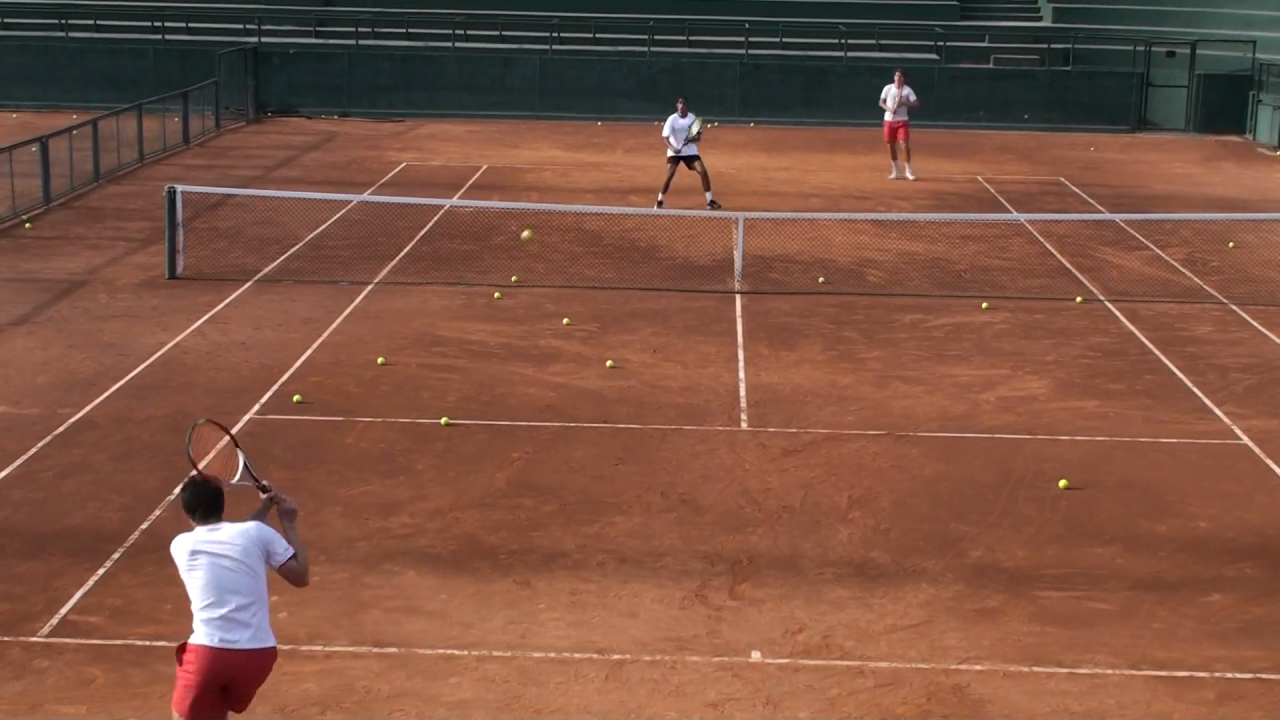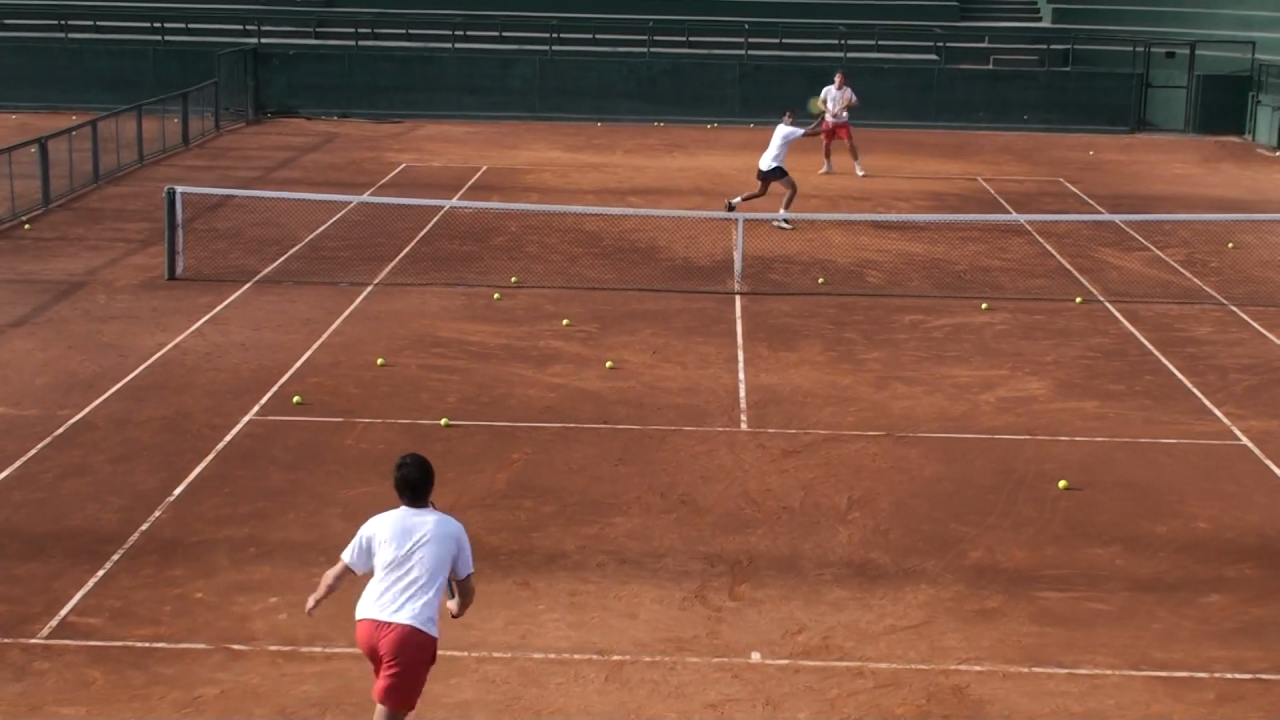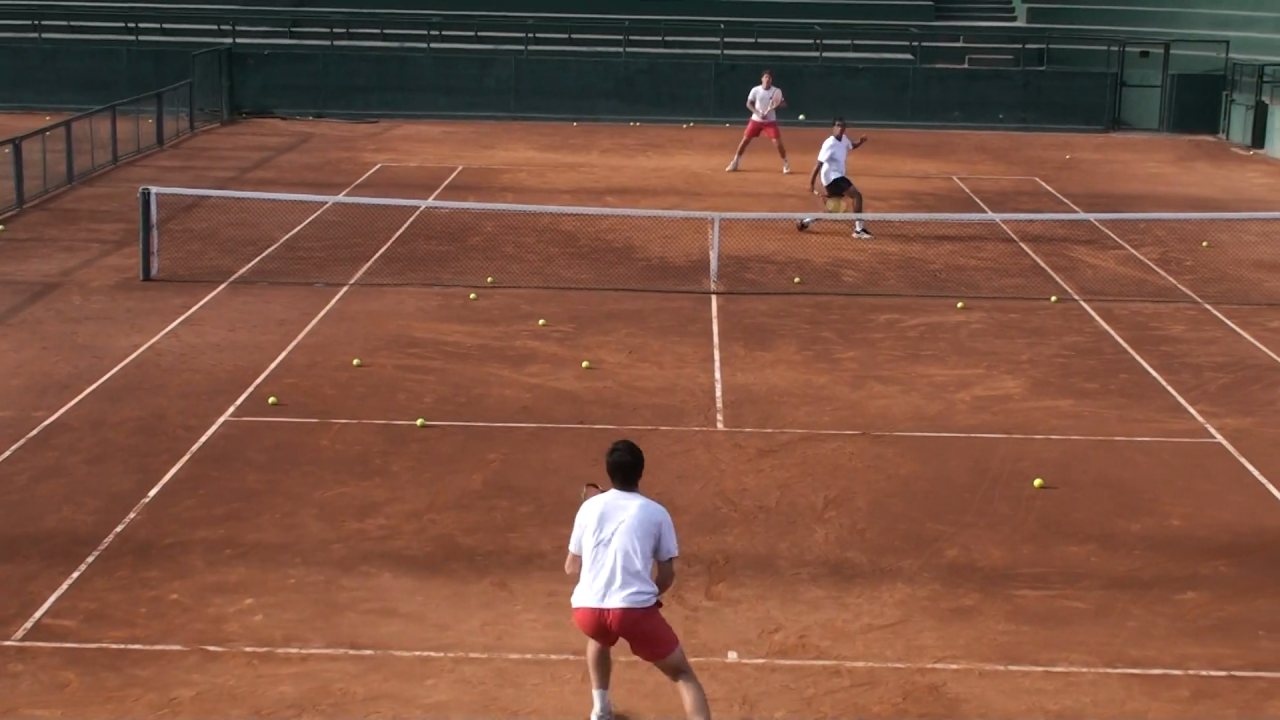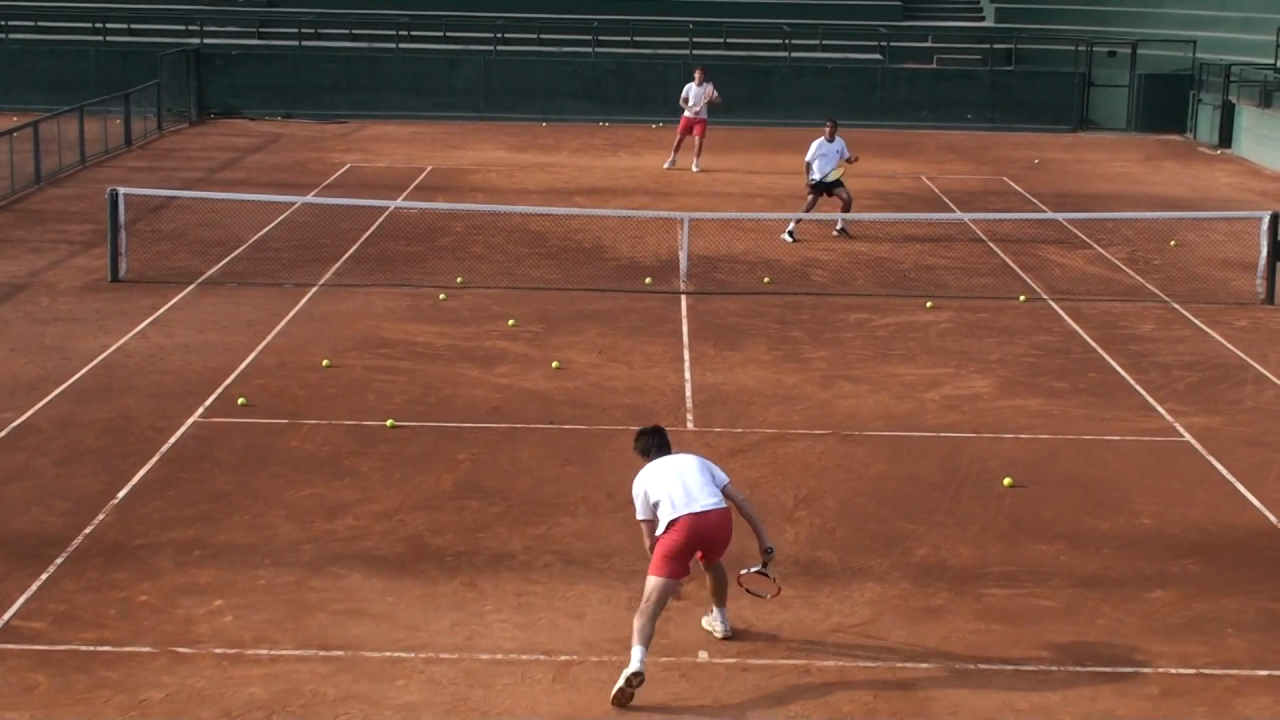
dt=0.5s
person 1, frame 1
left shoulder: (180, 546)
right shoulder: (257, 532)
right elbow: (300, 577)
left wrist: (261, 511)
right wrist: (289, 522)
left hip: (207, 652)
right hip: (257, 654)
person 1, frame 2
left shoulder: (376, 526)
right shoulder: (452, 529)
left elbow: (337, 575)
right elbow: (467, 590)
left wrist: (316, 596)
right wrist: (458, 607)
left hip: (370, 627)
right hip: (411, 636)
person 1, frame 3
left shoulder: (589, 508)
right shoulder: (657, 513)
left elbow: (572, 567)
right elbow: (667, 573)
left hip: (586, 608)
right hip: (628, 611)
left knee: (599, 641)
right knee: (684, 678)
person 1, frame 4
left shoulder: (642, 479)
right shoulder: (698, 461)
left elbow: (650, 540)
right elbow: (741, 502)
left wrist: (669, 574)
right wrist: (762, 539)
left hip: (681, 526)
right hip: (718, 519)
left knee: (649, 606)
right knee: (711, 562)
left ankle: (636, 667)
right ankle: (721, 621)
